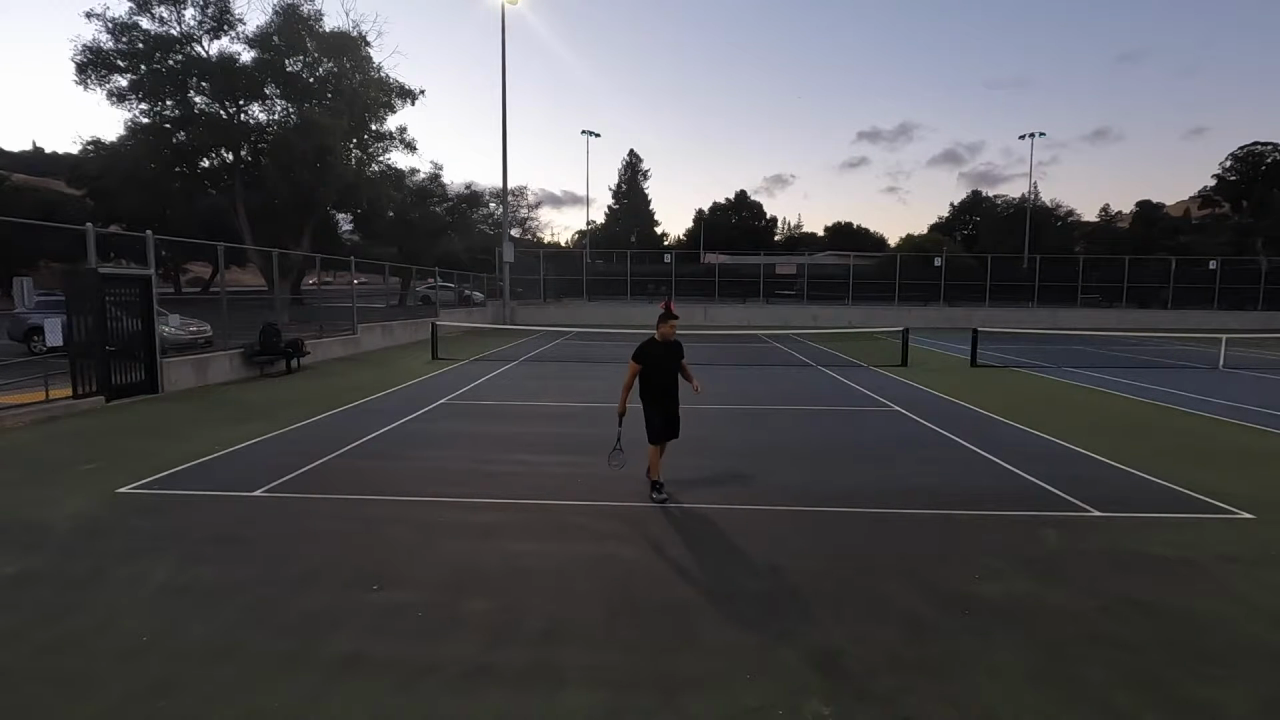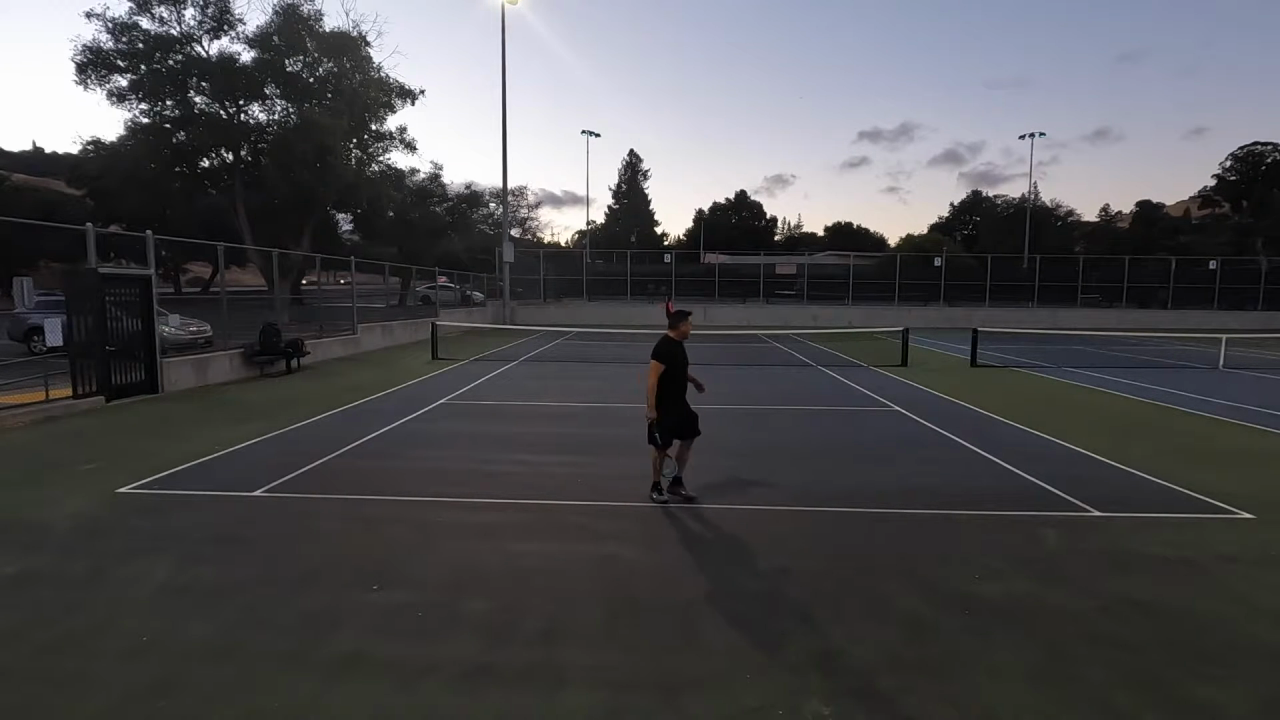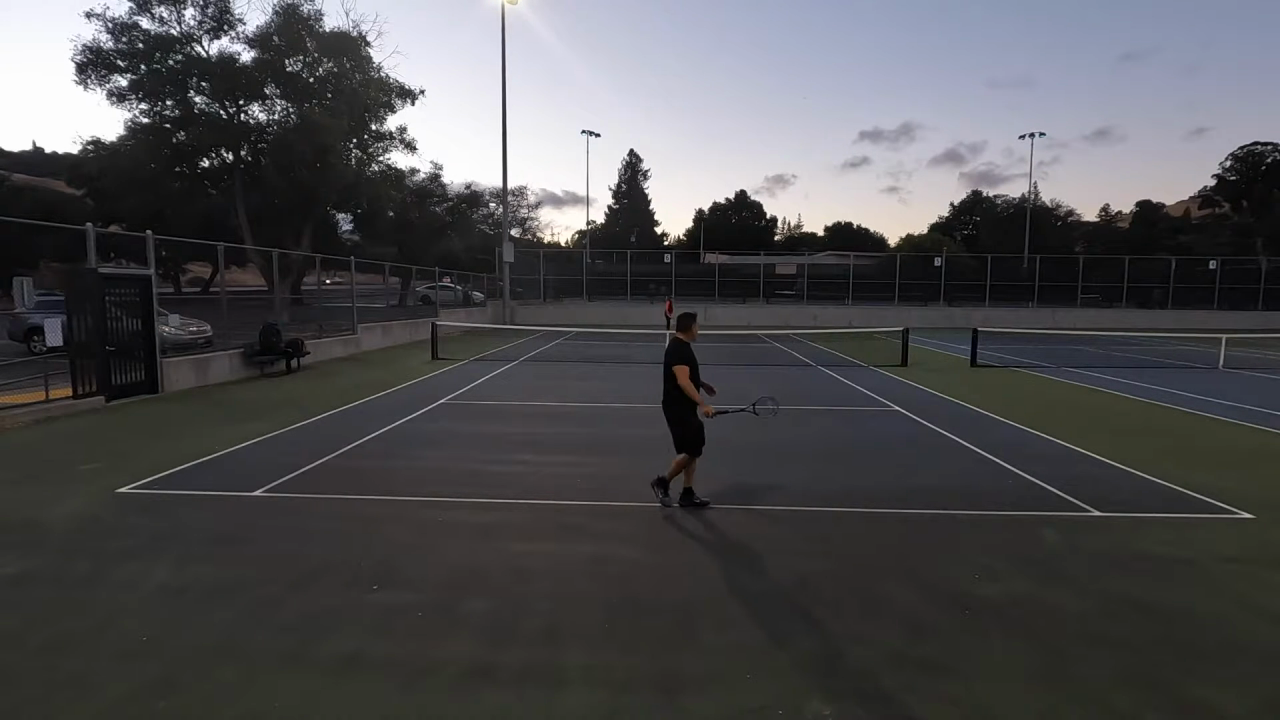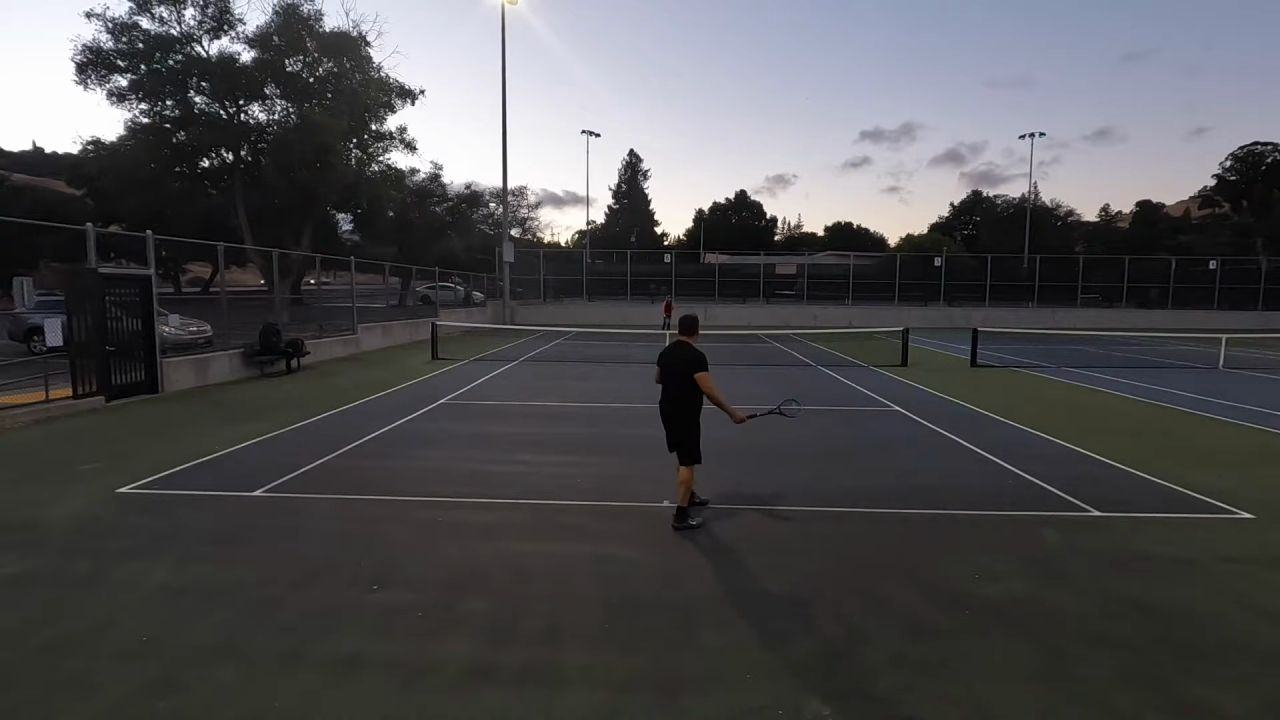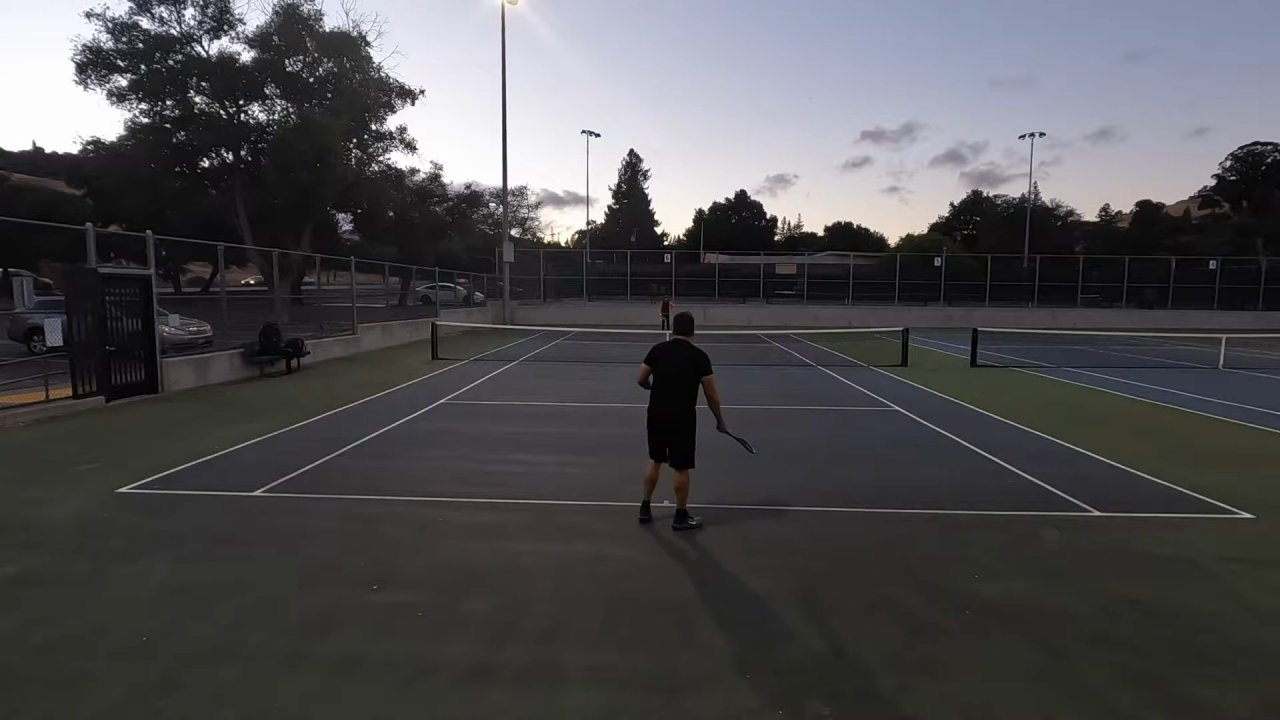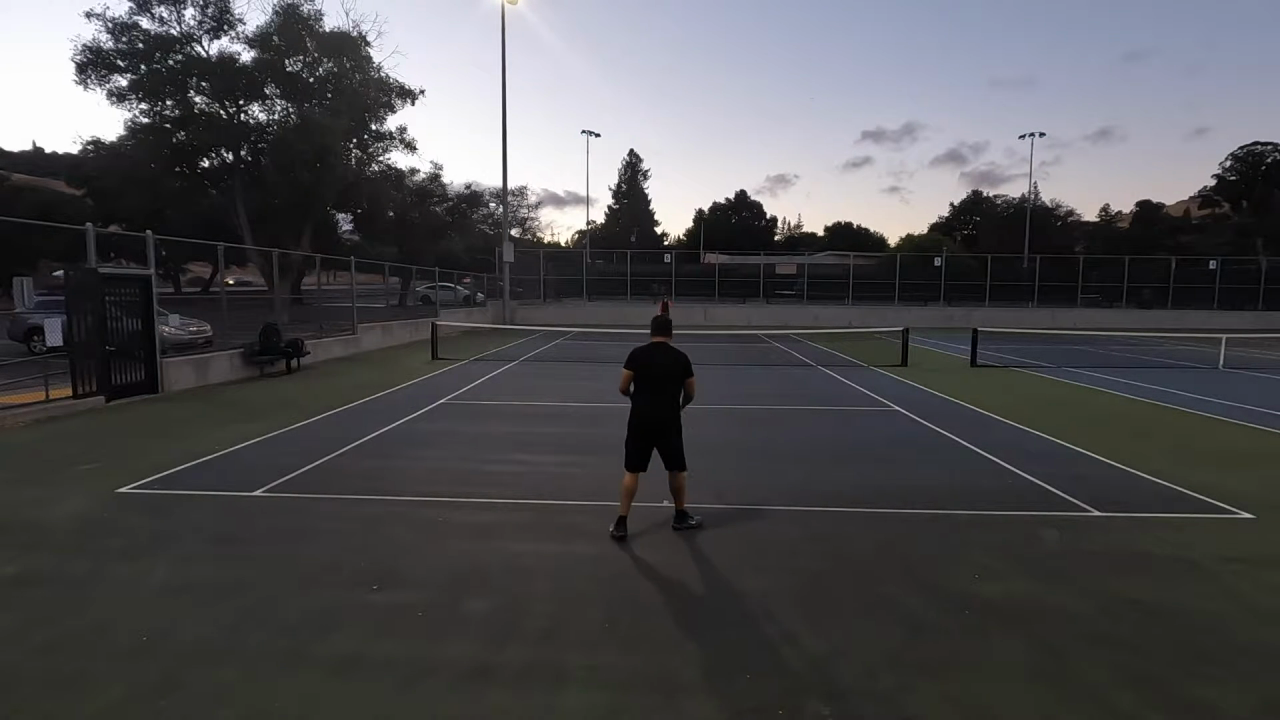
dt=0.3s
person 1, frame 1
left shoulder: (677, 345)
right shoulder: (645, 349)
left elbow: (682, 367)
right elbow: (630, 377)
left wrist: (692, 381)
right wrist: (623, 403)
left hip: (671, 401)
right hip: (652, 402)
left knee: (666, 438)
right knee: (656, 441)
left ankle: (652, 469)
right ankle: (655, 485)
person 1, frame 2
left shoulder: (678, 344)
right shoulder: (663, 347)
right elbow: (652, 379)
left wrist: (693, 381)
right wrist: (651, 407)
left hip: (679, 402)
right hip: (663, 406)
left knee: (689, 437)
right knee: (661, 446)
left ankle: (677, 482)
right ankle: (656, 487)
person 1, frame 3
left shoulder: (681, 347)
right shoulder: (679, 350)
right elbow: (683, 382)
left wrist: (702, 384)
right wrist: (703, 405)
left hip: (684, 409)
right hip: (679, 409)
left knee: (692, 450)
right knee: (690, 451)
left ankle: (688, 494)
right ankle: (661, 482)
person 1, frame 4
left shoulder: (667, 351)
right shoulder: (695, 355)
left elbow: (658, 379)
right elbow: (709, 390)
right wrist: (731, 412)
left hip: (668, 411)
right hip: (684, 414)
left knee: (682, 457)
right knee: (687, 463)
left ankle: (689, 494)
right ankle: (680, 515)
person 1, frame 5
left shoulder: (657, 350)
right shoulder: (699, 356)
left elbow: (641, 380)
right elbow: (711, 394)
right wrist: (720, 420)
left hip: (656, 414)
right hip: (683, 418)
left knee: (654, 461)
right knee: (681, 468)
left ankle: (645, 507)
right ankle: (681, 517)
person 1, frame 6
left shoulder: (637, 354)
right shoulder: (681, 358)
left elbow: (623, 388)
right elbow: (690, 394)
left hip: (640, 420)
right hip: (668, 421)
left knee: (631, 472)
right knee: (676, 470)
left ankle: (621, 523)
right ankle: (681, 516)
